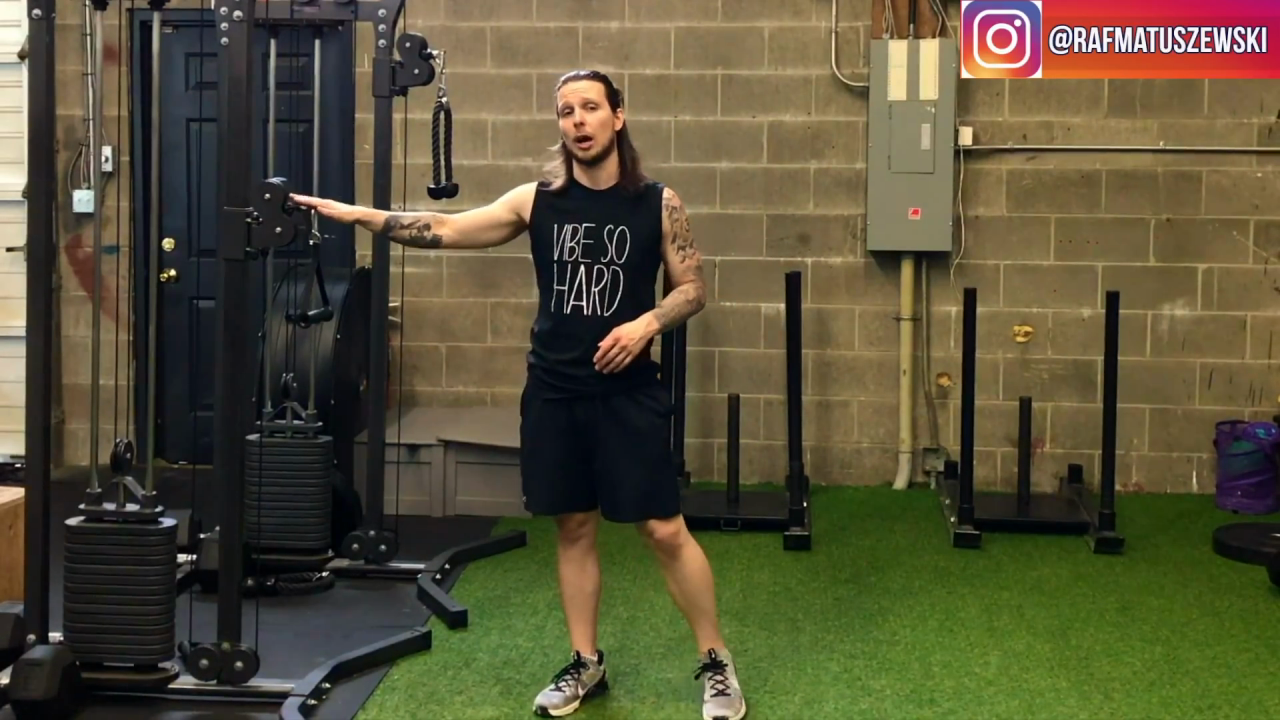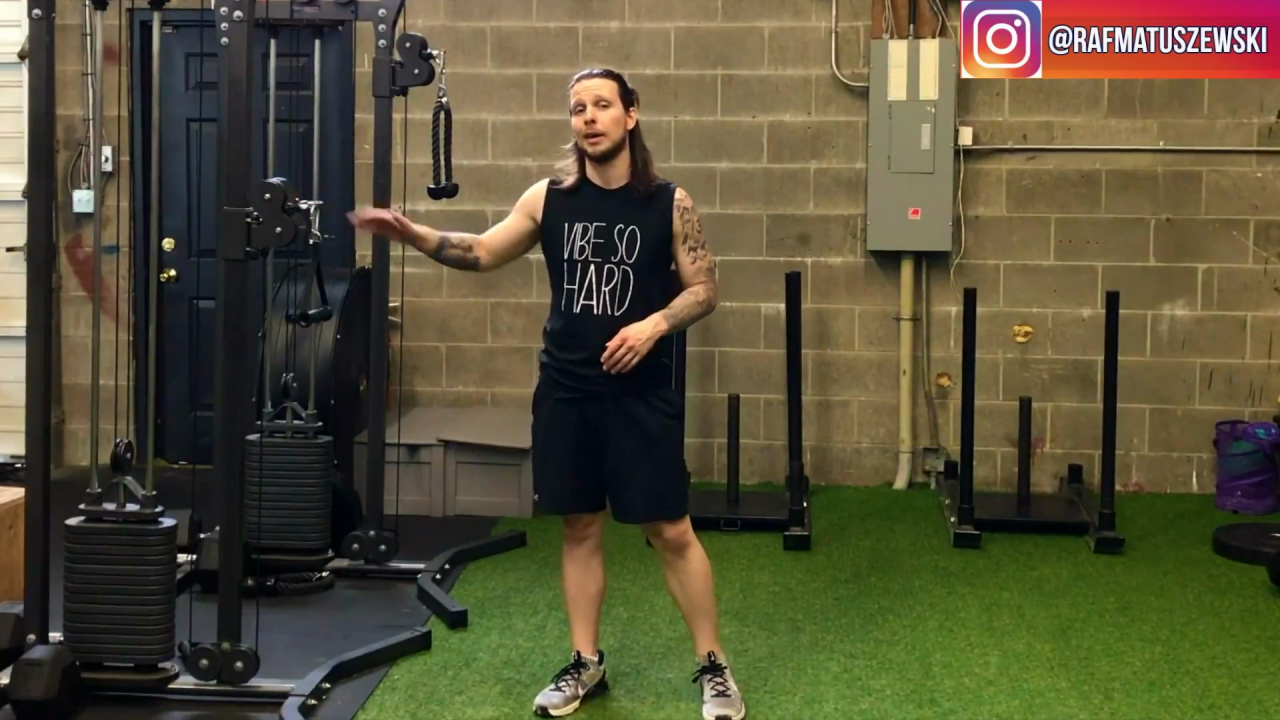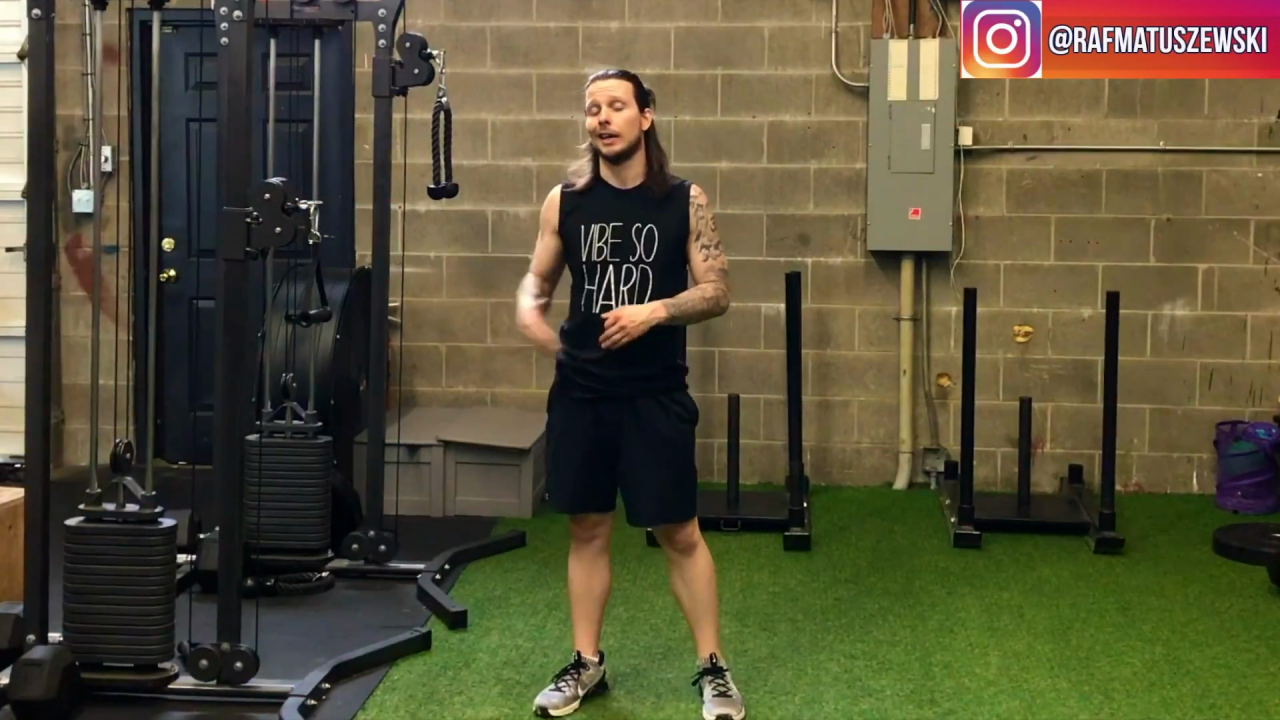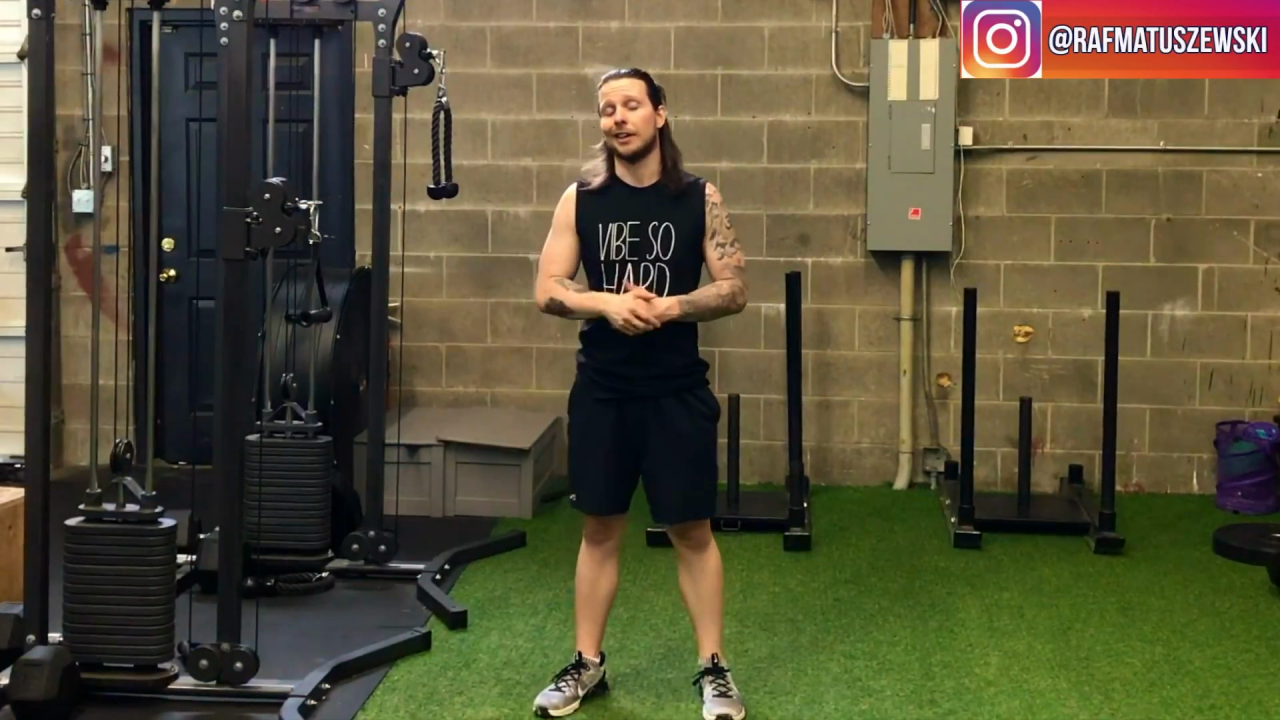
dt=0.2s
person 1, frame 1
left shoulder: (658, 202)
right shoulder: (537, 199)
left elbow: (693, 287)
right elbow: (446, 229)
left wrist: (649, 322)
right wrist: (357, 214)
left hip: (629, 392)
right hip: (553, 392)
left knee: (665, 530)
right knee: (573, 527)
left ankle: (714, 660)
right ankle: (586, 662)
person 1, frame 2
left shoulder: (670, 202)
right shoulder: (549, 198)
left elbow: (704, 288)
right elbow: (481, 252)
left wrist: (656, 323)
right wrist: (408, 230)
left hip: (641, 393)
right hip: (564, 392)
left knee: (671, 531)
right knee: (580, 528)
left ankle: (713, 665)
right ankle: (586, 663)
person 1, frame 3
left shoulder: (685, 199)
right shoulder: (565, 198)
left elbow: (714, 289)
right elbow: (540, 276)
left wrist: (653, 311)
right wrist: (529, 307)
left hip: (656, 393)
right hip: (581, 390)
left knee: (678, 532)
right knee: (586, 528)
left ankle: (711, 667)
right ankle: (585, 663)
person 1, frame 4
left shoulder: (700, 197)
right shoulder: (580, 198)
left elbow: (734, 290)
right elbow: (546, 288)
left wrist: (669, 305)
right wrist: (610, 302)
left hip: (677, 391)
right hip: (601, 391)
left knee: (692, 530)
right knee: (600, 528)
left ankle: (712, 666)
right ankle: (588, 663)
